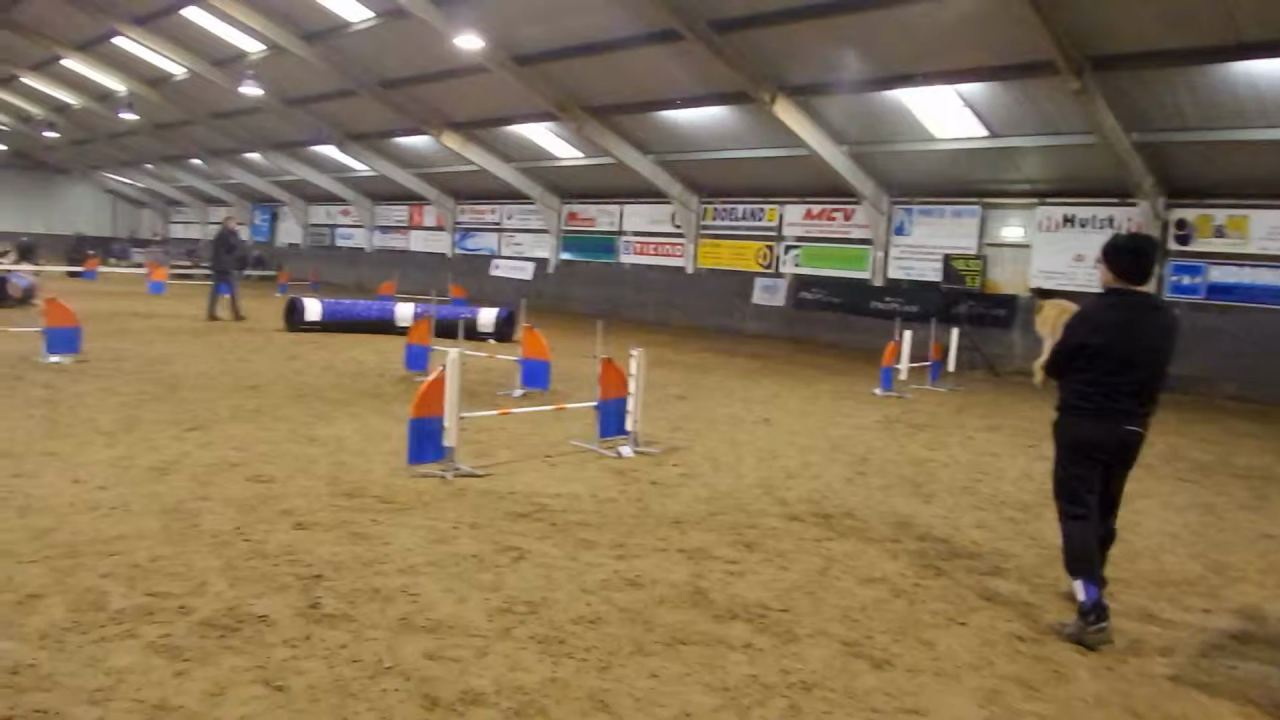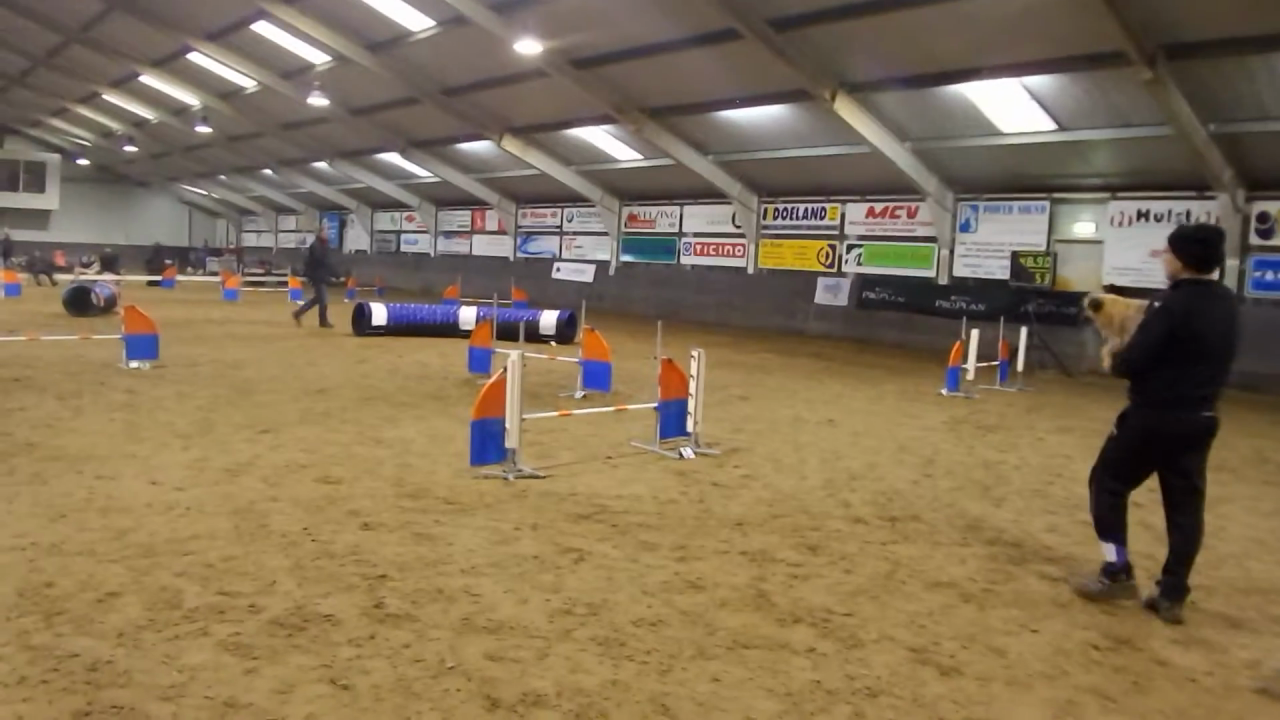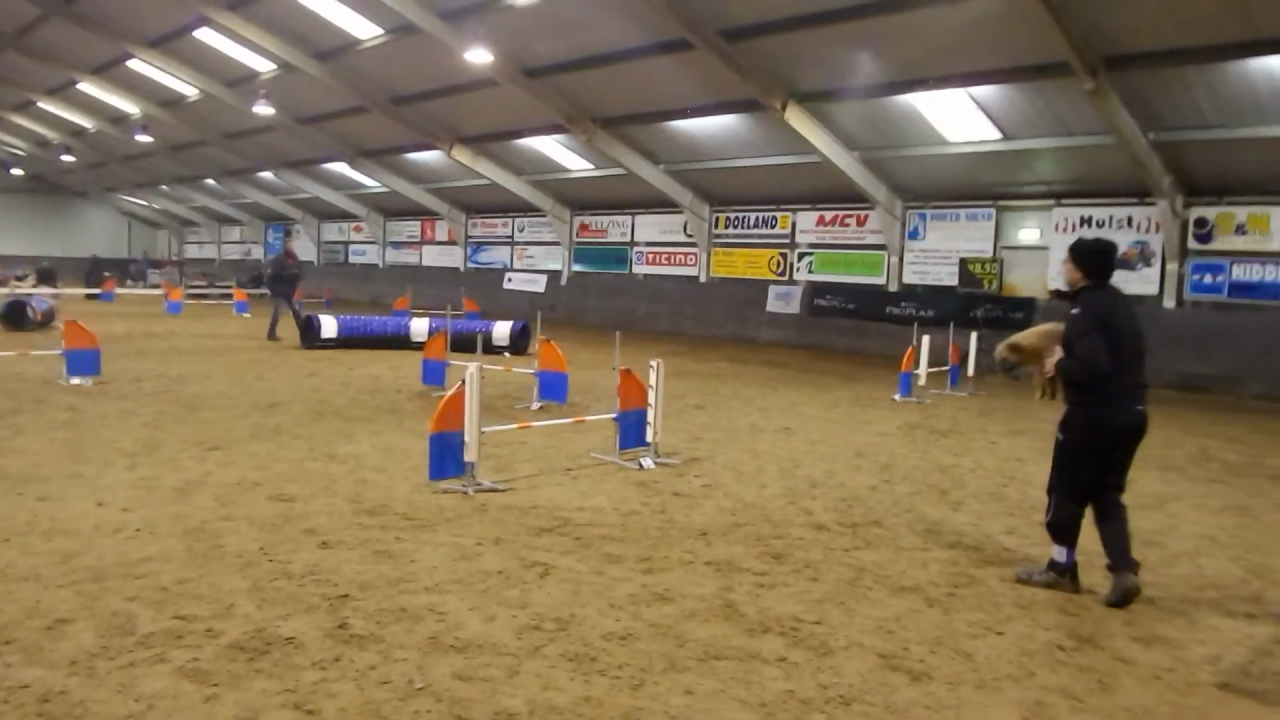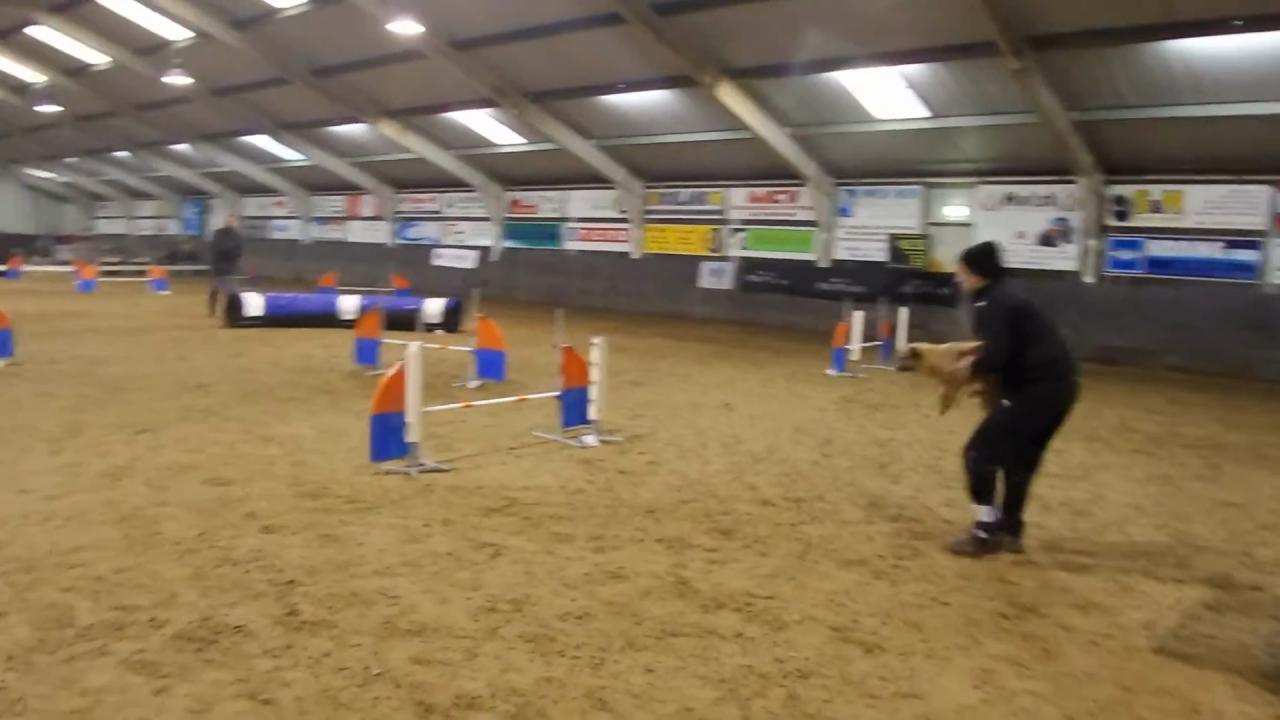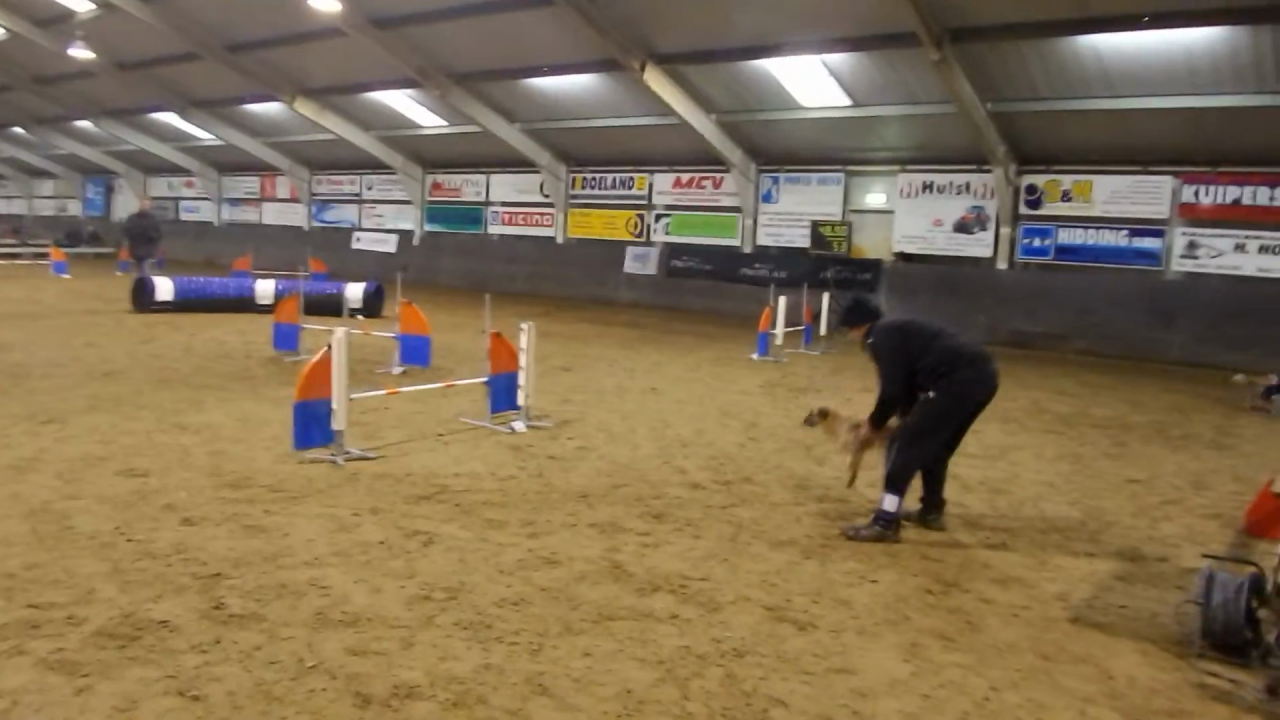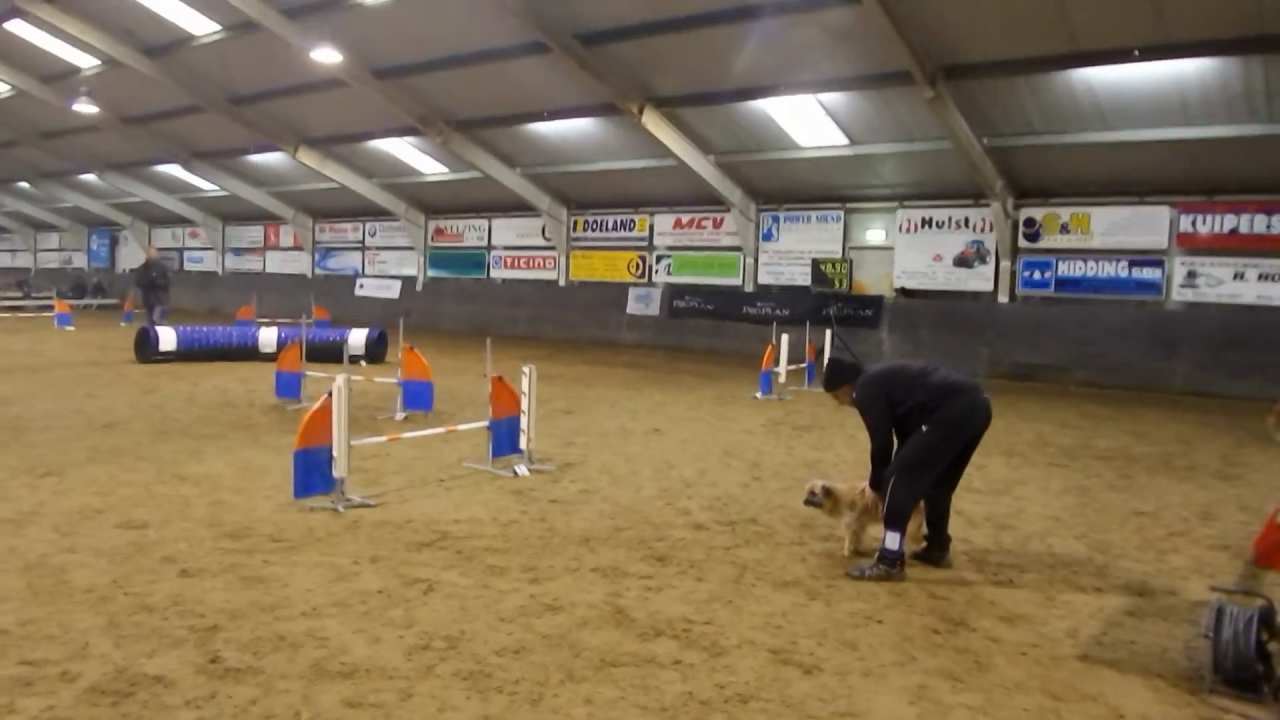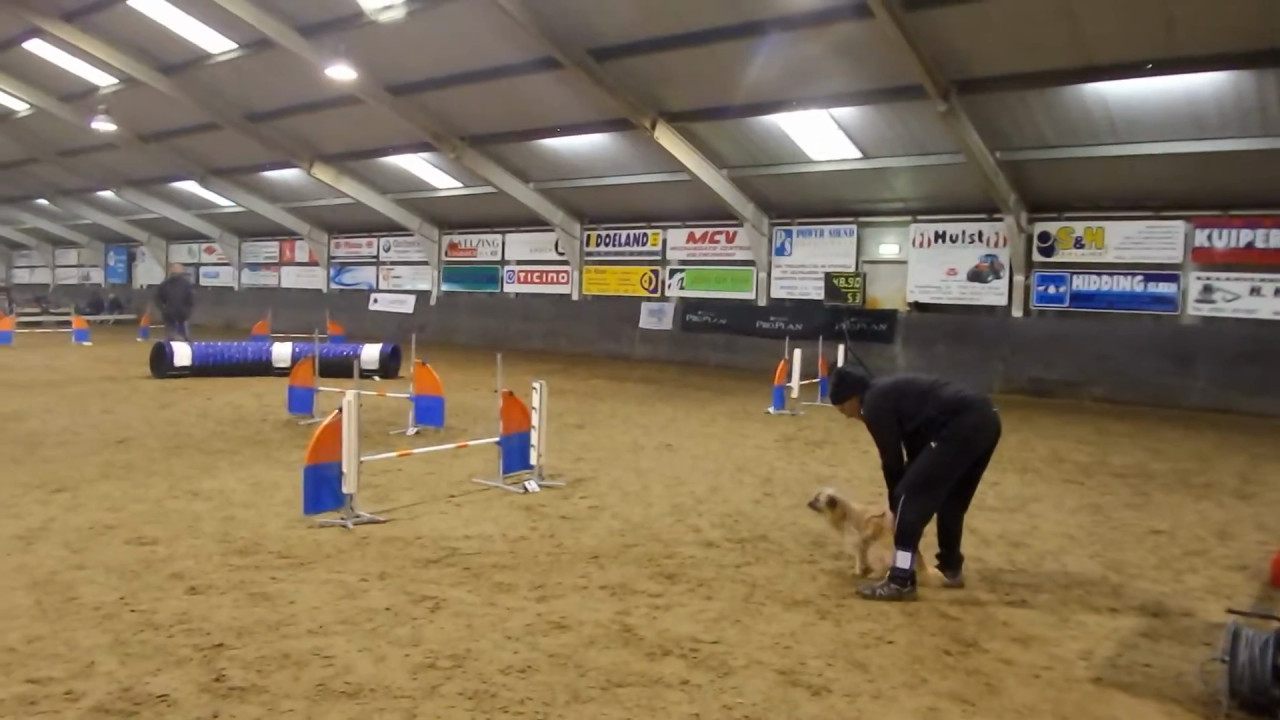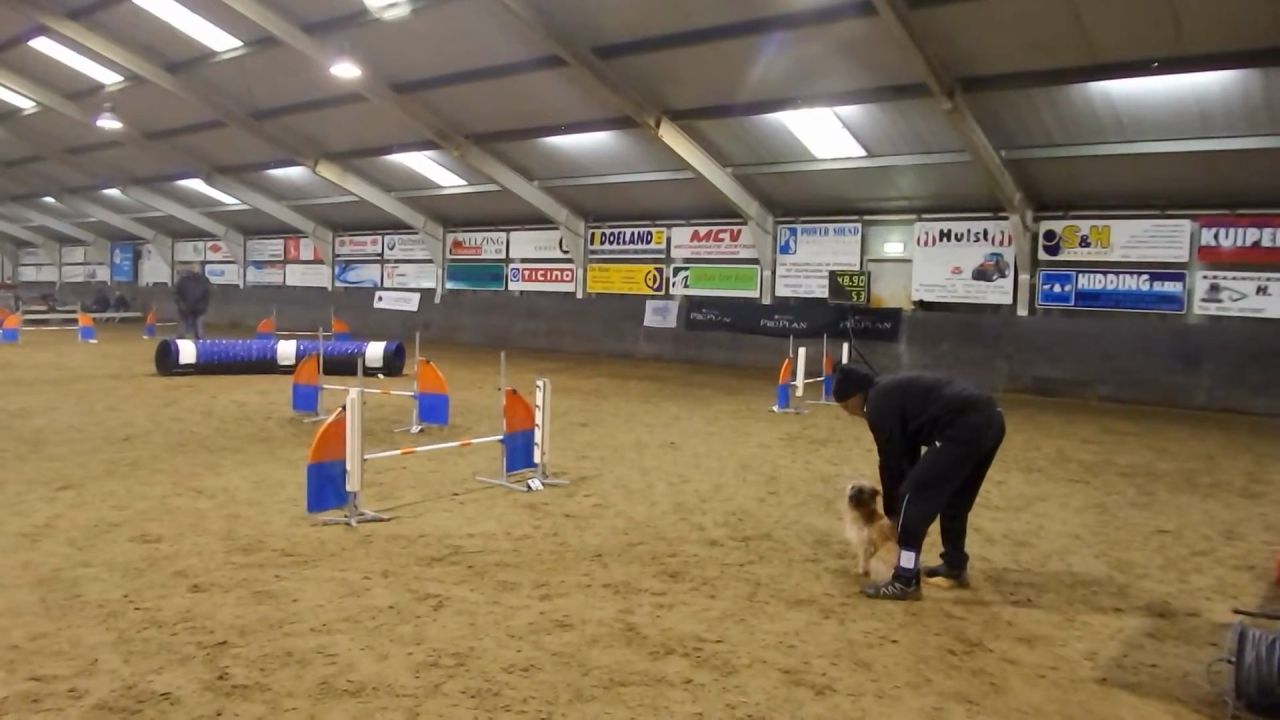
dt=0.4s
person 1, frame 1
left shoulder: (1093, 315)
right shoulder: (1165, 321)
left elbow: (1055, 367)
right elbow: (1151, 373)
left wrist: (1080, 370)
left hip: (1082, 427)
right hip: (1129, 430)
left knee: (1078, 514)
right knee: (1104, 513)
left ankle: (1093, 615)
right ankle: (1090, 591)
person 1, frame 2
left shoulder: (1171, 305)
right shoulder: (1226, 303)
left elbow: (1132, 363)
left wrist: (1117, 360)
left hip: (1155, 416)
right hip: (1202, 419)
left knee: (1108, 483)
right knee: (1186, 505)
left ankle: (1116, 573)
right ankle: (1172, 595)
person 1, frame 3
left shoulder: (1085, 311)
right shoulder: (1117, 303)
left elbow: (1091, 366)
left wrist: (1060, 365)
right wrist: (1066, 356)
left hip: (1093, 414)
right hip: (1131, 413)
left knee: (1067, 490)
right knee: (1107, 493)
left ankle: (1062, 569)
right ankle: (1124, 570)
person 1, frame 4
left shoulder: (990, 305)
right shoulder: (1006, 298)
left elbow: (997, 355)
left wrist: (972, 369)
right wrist: (980, 364)
left hip: (1037, 389)
right hip: (1060, 384)
left knee: (981, 451)
right knee: (1021, 458)
left ankle: (986, 532)
right ankle: (1009, 530)
person 1, frame 5
left shoulder: (881, 338)
right shoulder: (896, 330)
left elbow: (892, 390)
right elbow: (909, 385)
left wrist: (873, 425)
right wrist: (896, 417)
left hip: (960, 380)
right hip: (983, 374)
left knee: (904, 443)
right knee: (935, 445)
left ankle: (885, 523)
right ankle: (932, 511)
person 1, frame 6
left shoulder: (866, 390)
right shoulder: (883, 379)
left elbow: (881, 443)
right elbow: (906, 434)
left wrist: (876, 486)
left hip: (952, 412)
right hip: (977, 404)
left knee: (899, 480)
right knee: (938, 482)
left ankle: (890, 563)
right ankle: (938, 549)
person 1, frame 7
left shoulder: (875, 404)
right shoulder: (890, 391)
left elbow: (892, 460)
right elbow: (916, 448)
left wrist: (897, 505)
left hip: (961, 428)
right hip: (986, 419)
left knee: (911, 498)
right knee: (952, 499)
left ankle: (901, 582)
right ankle: (950, 568)
person 1, frame 8
left shoulder: (879, 403)
right shoulder: (893, 390)
left elbow: (891, 459)
right elbow: (908, 452)
left wrist: (892, 510)
right wrist: (898, 507)
left hip: (965, 427)
right hip: (990, 419)
left knee: (914, 498)
right knee: (955, 499)
left ankle: (905, 581)
right ankle: (955, 566)
